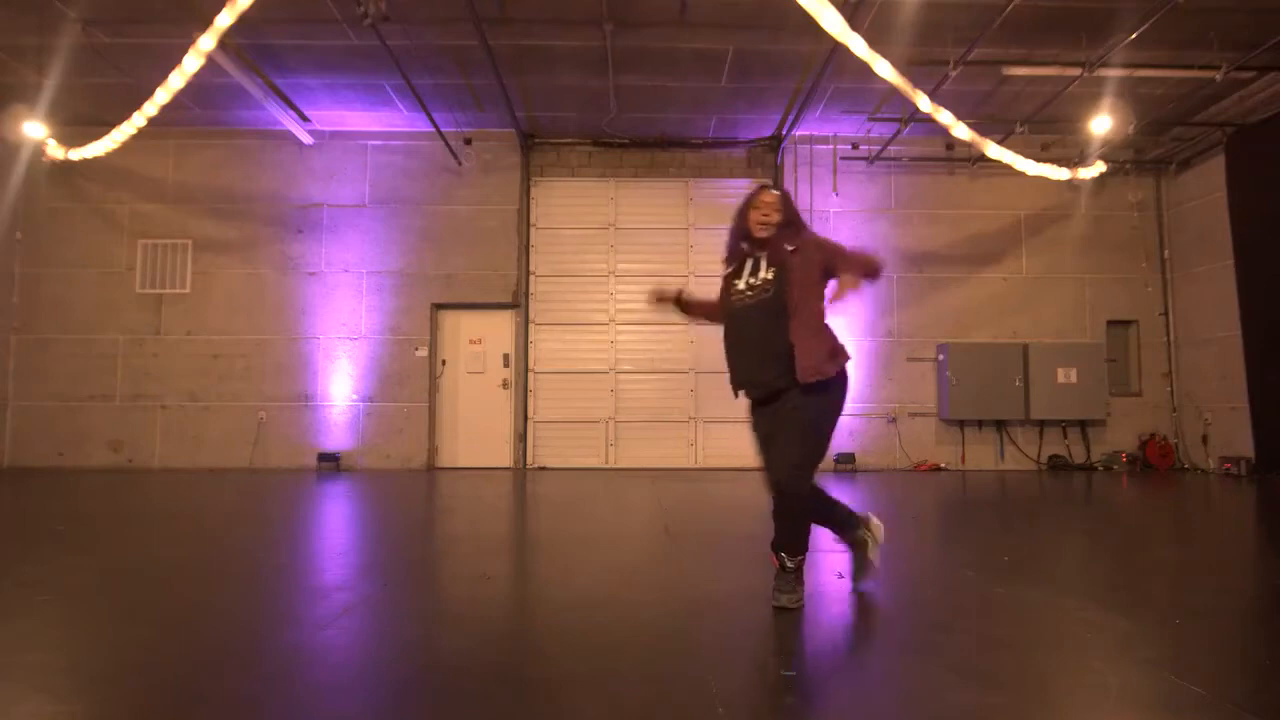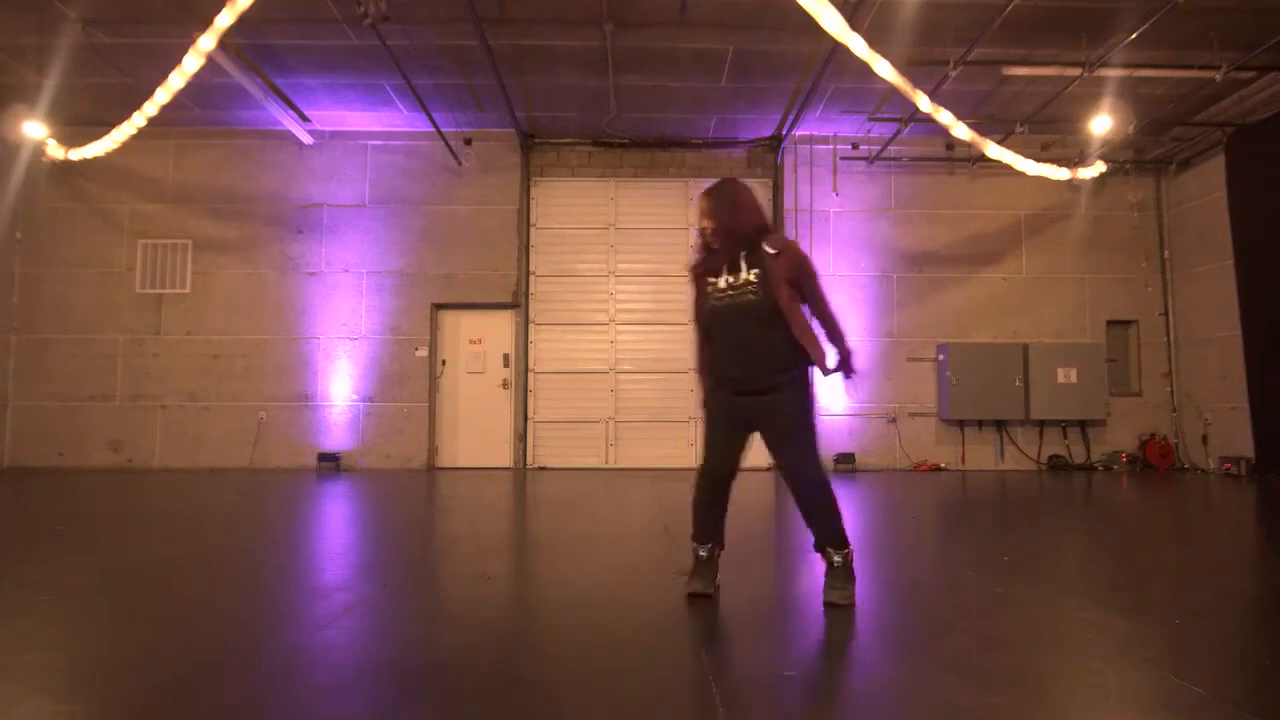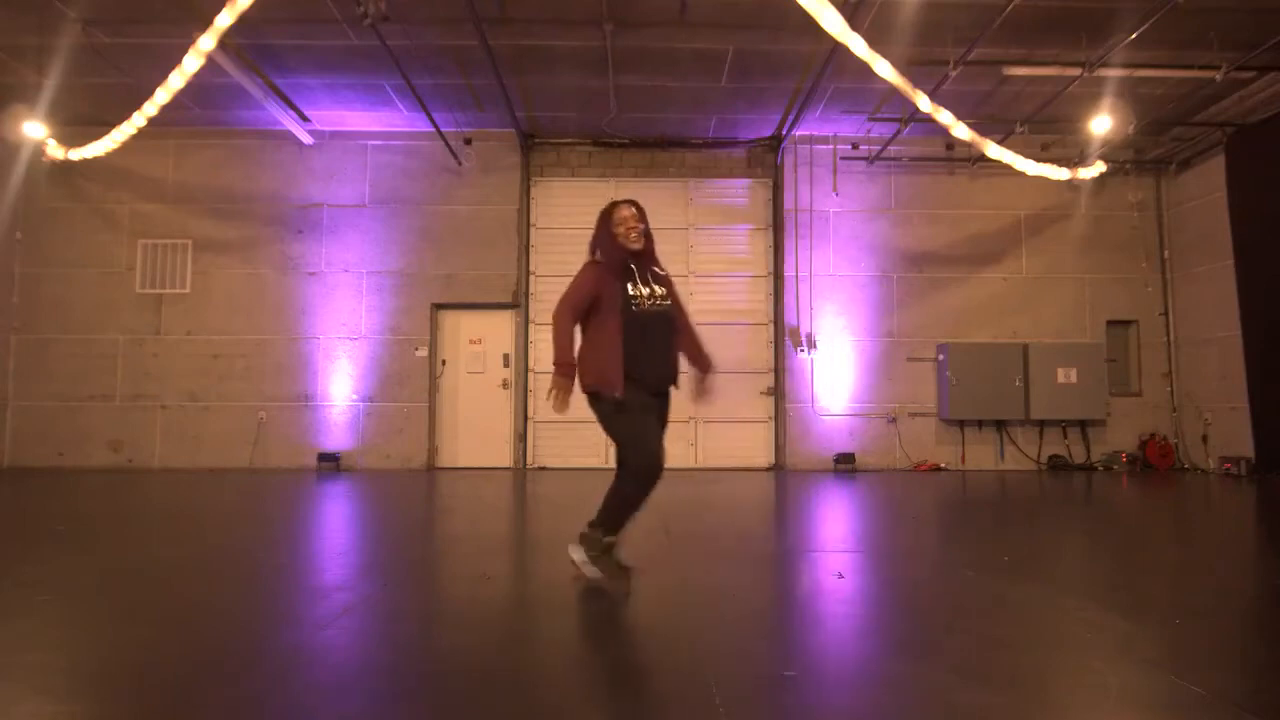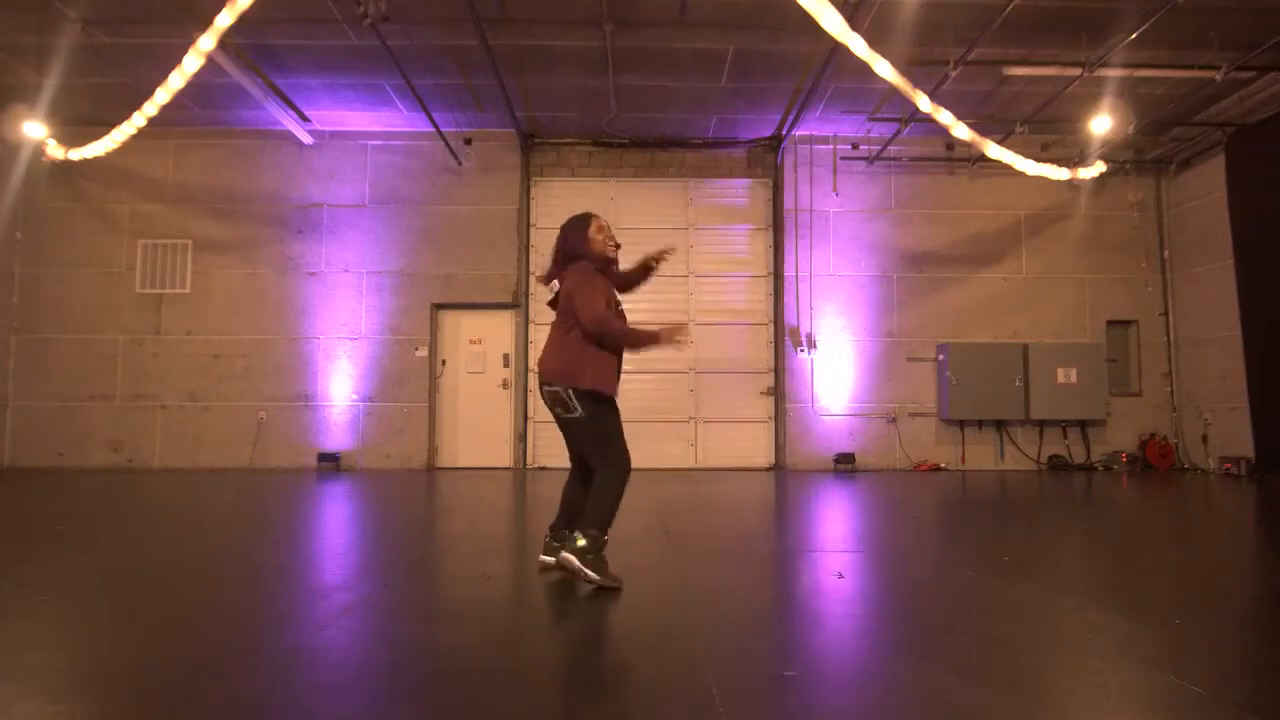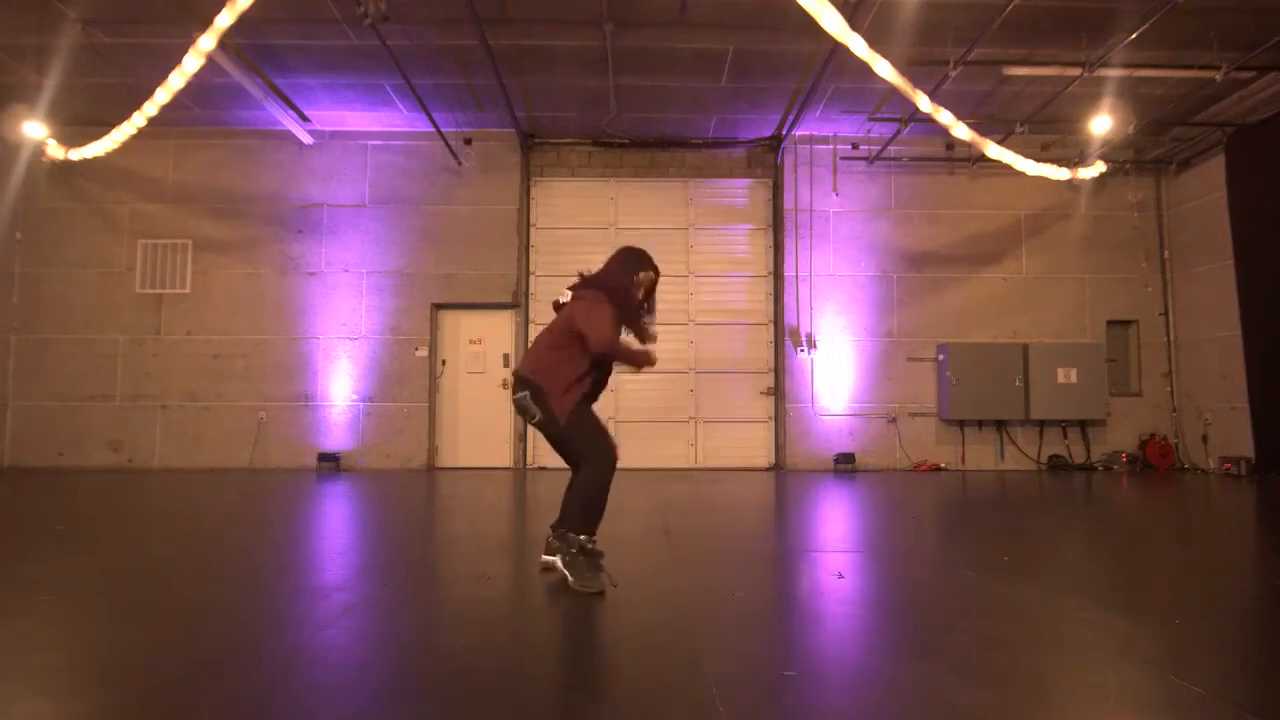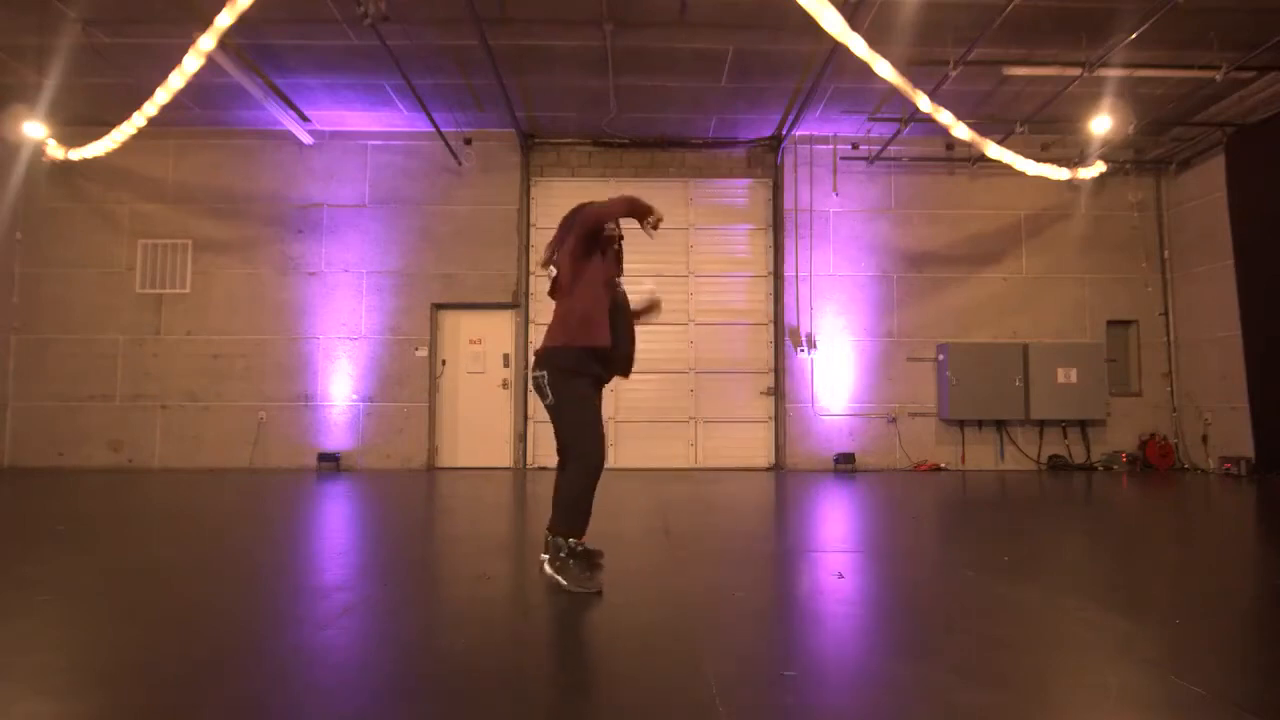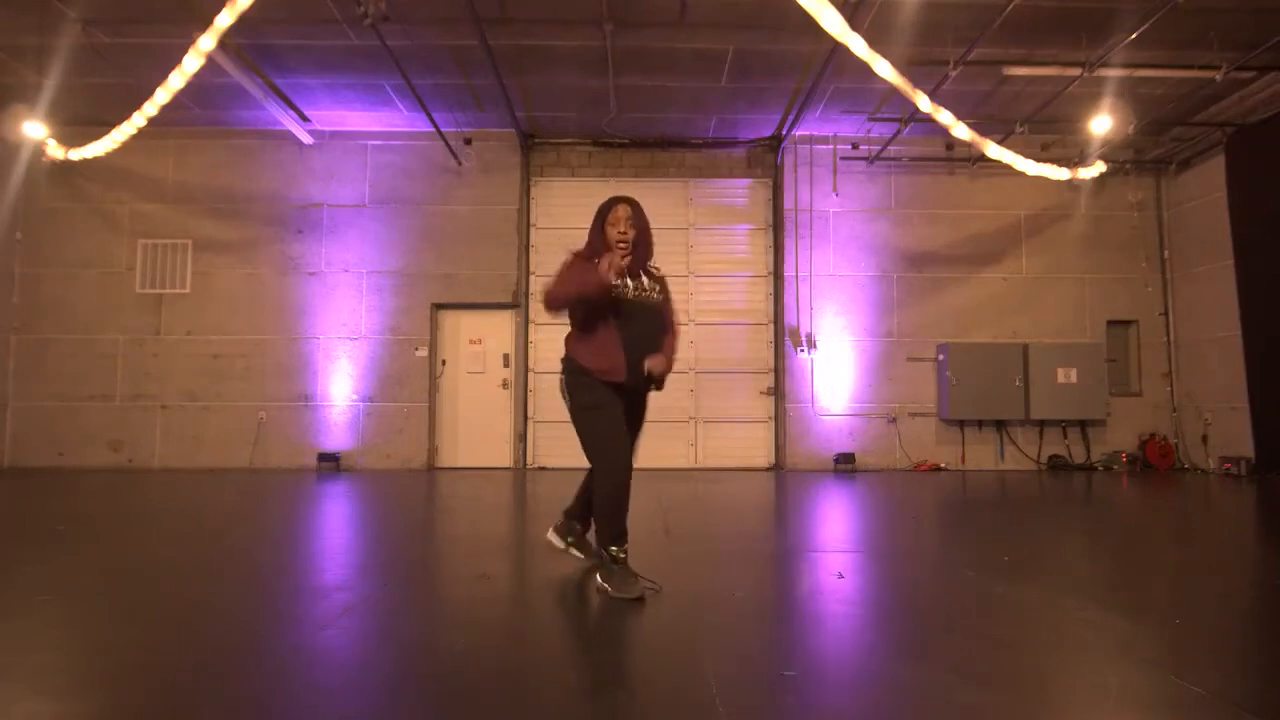
dt=0.7s
person 1, frame 1
left shoulder: (804, 251)
right shoulder: (735, 268)
left elbow: (867, 265)
right elbow: (721, 312)
left wrist: (851, 271)
right wrist: (679, 300)
left hip: (809, 387)
right hip: (763, 396)
left knee: (789, 479)
right knee: (785, 484)
left ankle: (789, 570)
right ankle: (858, 528)
person 1, frame 2
left shoulder: (781, 255)
right shoulder: (704, 268)
left elbow: (818, 306)
left wrist: (844, 353)
right wrist: (705, 375)
left hip: (782, 388)
right hip: (724, 393)
left knee: (805, 475)
right knee: (714, 474)
left ankle: (838, 565)
right ankle: (705, 560)
person 1, frame 3
left shoulder: (657, 275)
right shoulder: (598, 272)
left elbow: (679, 321)
right elbow: (564, 314)
left wrist: (702, 364)
right wrist: (564, 369)
left hip: (654, 390)
right hip: (615, 388)
left knee: (637, 469)
right knee: (645, 462)
left ankle: (597, 542)
right ankle: (596, 541)
person 1, frame 4
left shoulder: (595, 278)
right shoulder: (583, 276)
left elbow: (623, 282)
right elbow: (599, 324)
left wrist: (649, 263)
right wrist: (655, 336)
left hip: (574, 385)
right hip: (576, 385)
left knee: (589, 466)
right knee: (615, 464)
left ankle: (558, 542)
right ankle: (587, 544)
person 1, frame 5
left shoulder: (608, 302)
right shoulder: (594, 303)
right elbow: (602, 343)
left wrist: (641, 329)
right wrist: (640, 357)
left hip: (563, 393)
right hip: (542, 392)
left knee: (590, 464)
right knee: (600, 458)
left ankle: (560, 543)
right ankle: (574, 547)
person 1, frame 6
left shoulder: (600, 270)
right shoulder: (580, 253)
right elbow: (593, 214)
left wrist: (641, 312)
right wrist: (642, 209)
left hip: (584, 372)
right hip: (563, 371)
left knee: (579, 459)
right knee: (587, 457)
left ankle: (562, 542)
right ankle: (561, 554)
person 1, frame 7
left shoulder: (653, 277)
right shoulder: (586, 268)
left elbow: (667, 327)
right elbow: (554, 300)
left wrist: (664, 357)
right wrist: (600, 279)
left hip: (632, 387)
right hip: (591, 381)
left knee: (608, 466)
right knee: (614, 464)
left ankle: (569, 528)
right ankle: (612, 560)
